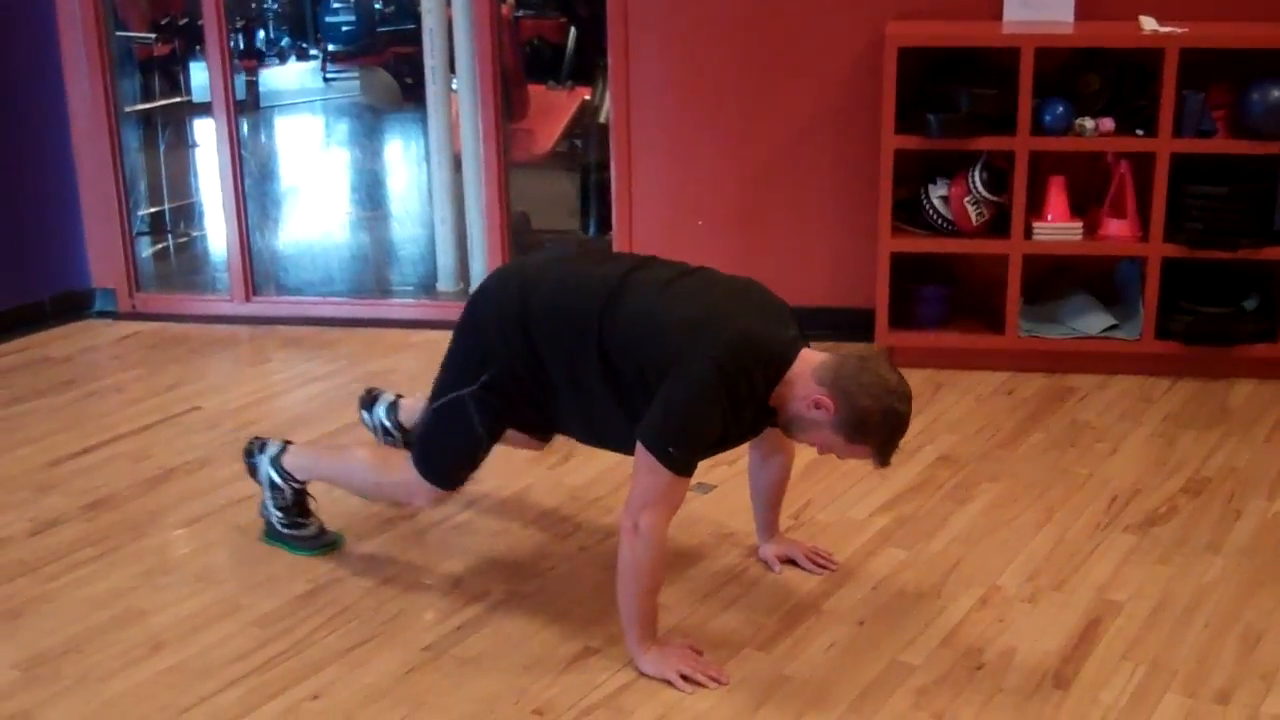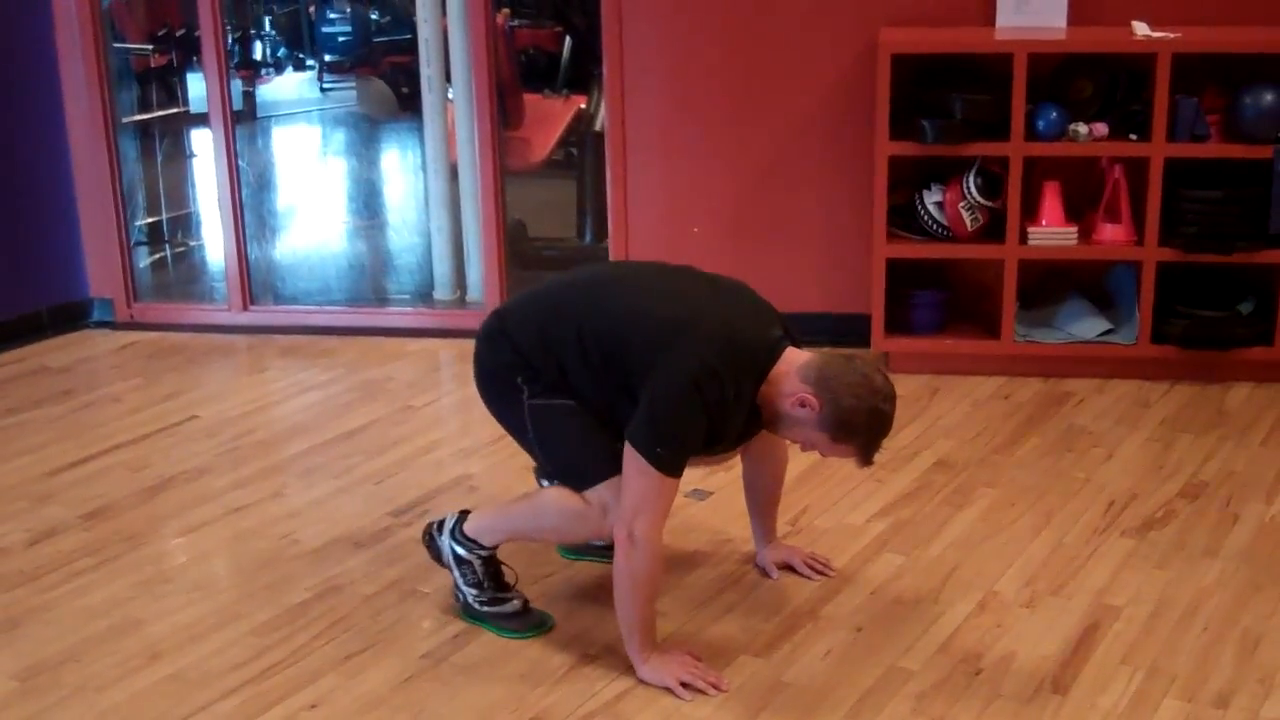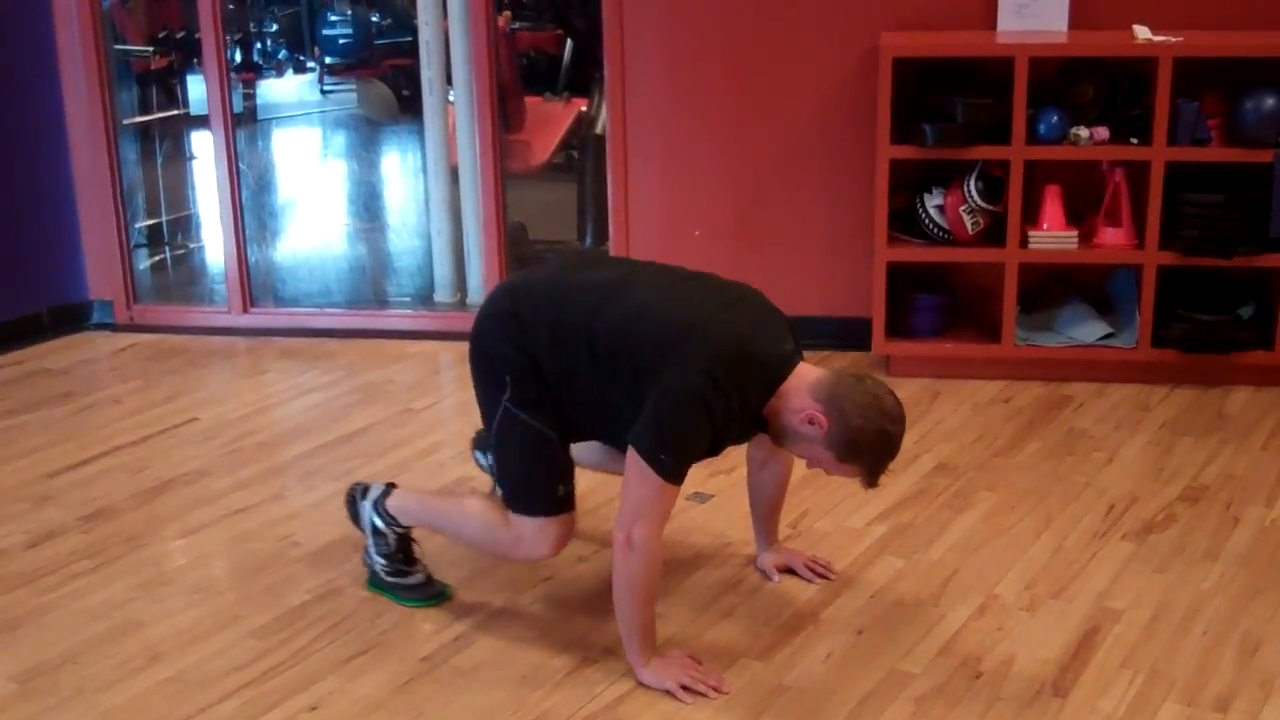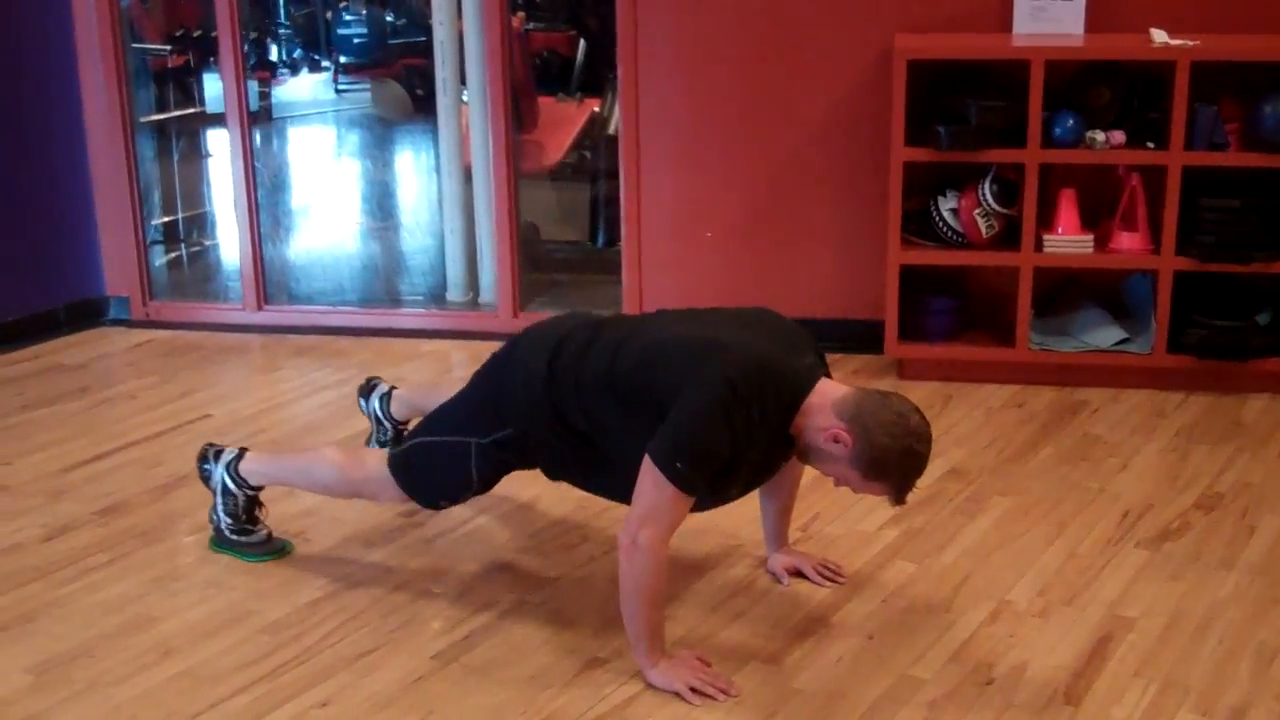
dt=0.5s
person 1, frame 1
left shoulder: (785, 350)
right shoulder: (714, 381)
left elbow: (771, 444)
right elbow: (642, 522)
left wrist: (768, 536)
right wrist: (643, 648)
left hip: (554, 307)
right hip: (514, 321)
left knee: (527, 434)
right knee: (425, 484)
left ankle: (393, 414)
right ankle: (282, 465)
person 1, frame 2
left shoulder: (773, 346)
right shoulder: (697, 381)
left elbow: (763, 441)
right elbow: (637, 531)
left wrist: (767, 542)
right wrist: (645, 657)
left hip: (581, 339)
right hip: (519, 358)
left knee: (728, 435)
right knee: (618, 507)
left ankle: (570, 476)
right ankle: (467, 537)
person 1, frame 3
left shoulder: (781, 358)
right shoulder: (703, 390)
left elbow: (769, 451)
right elbow: (635, 535)
left wrist: (769, 546)
right wrist: (645, 659)
left hip: (569, 325)
right hip: (515, 342)
left knee: (643, 455)
right knee: (542, 536)
left ankle: (508, 448)
right ankle: (388, 511)
person 1, frame 4
left shoulder: (801, 368)
right shoulder: (726, 409)
left elbow: (779, 445)
right elbow: (640, 539)
left wrist: (778, 547)
right wrist: (653, 660)
left hip: (577, 360)
right hip: (539, 389)
left knee: (485, 402)
right knee: (391, 476)
left ankle: (388, 403)
right ankle: (236, 471)
